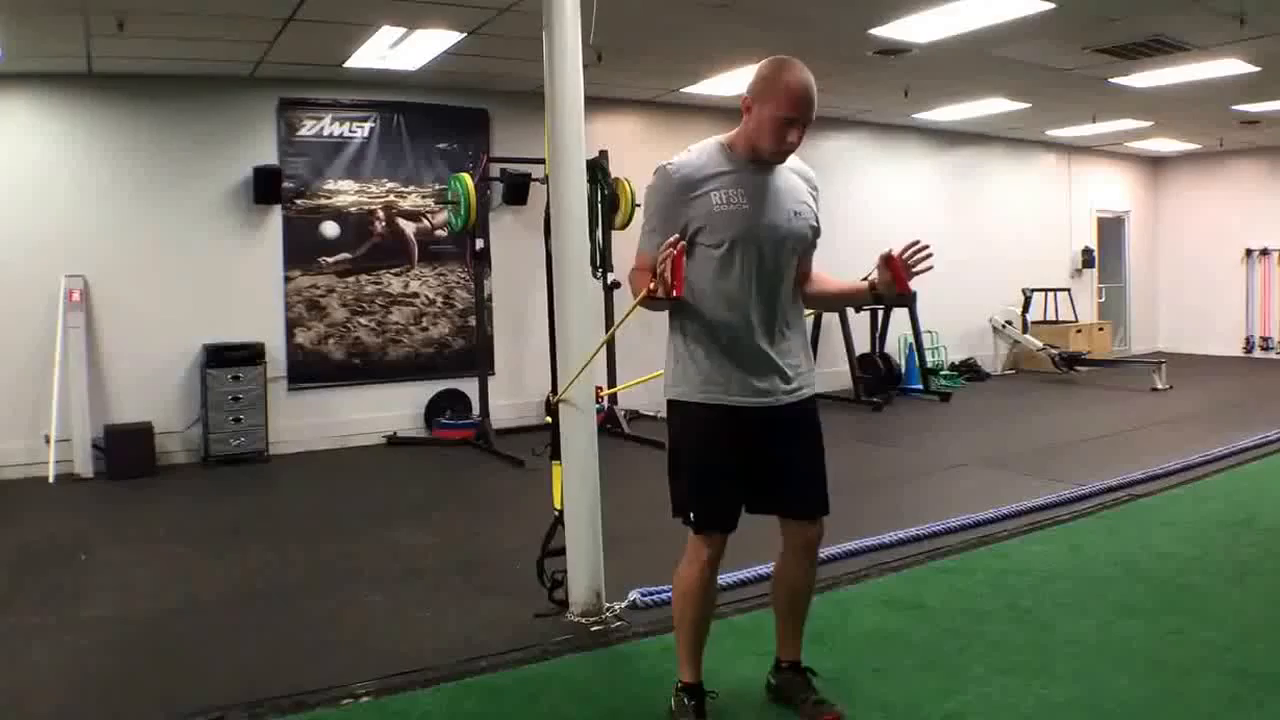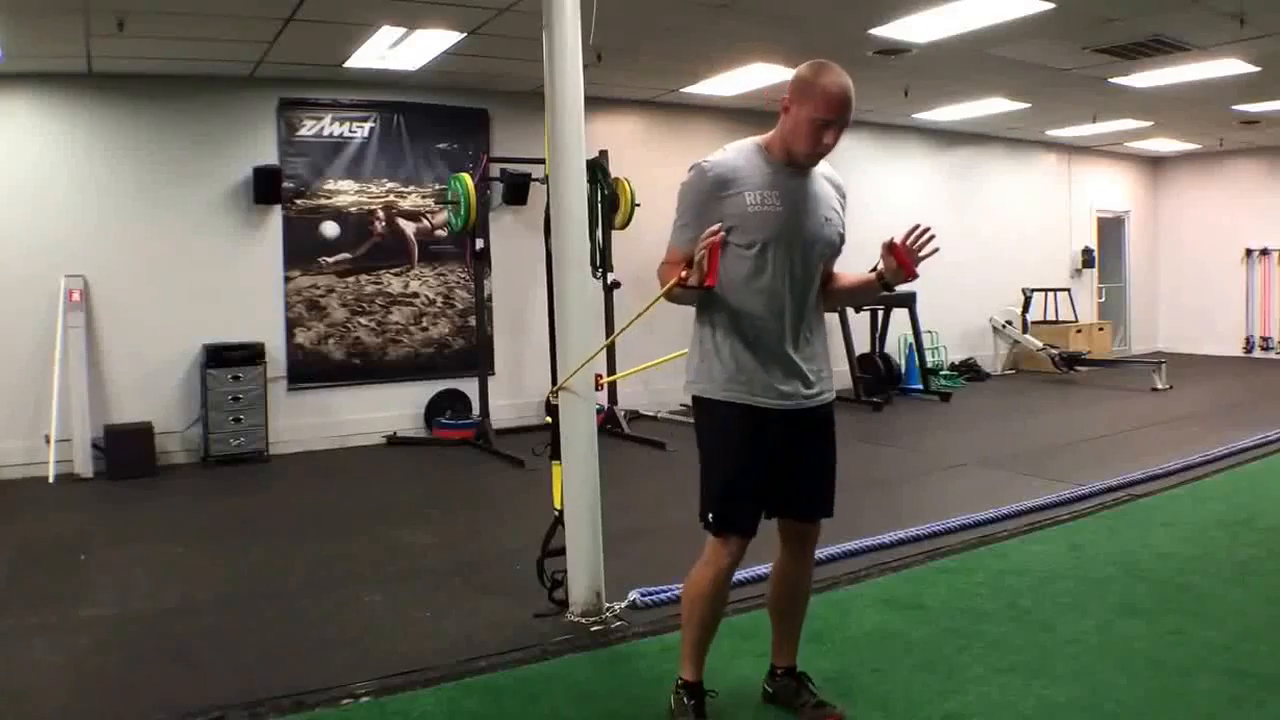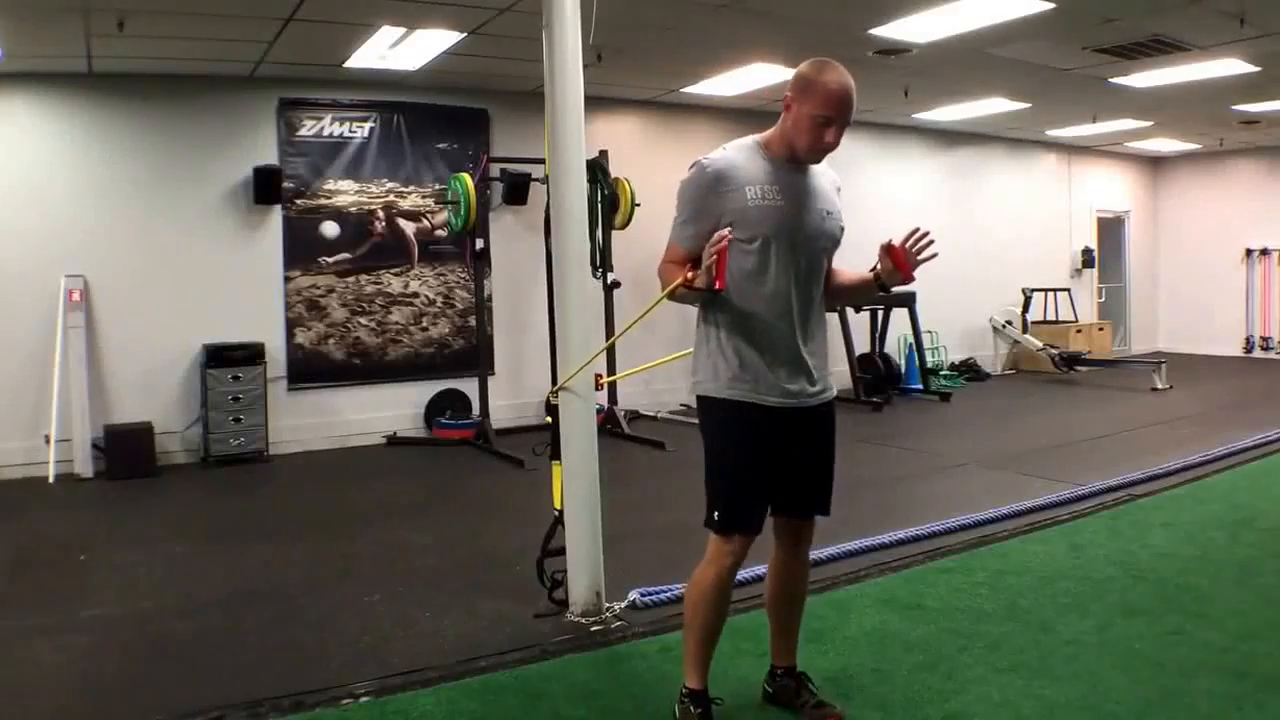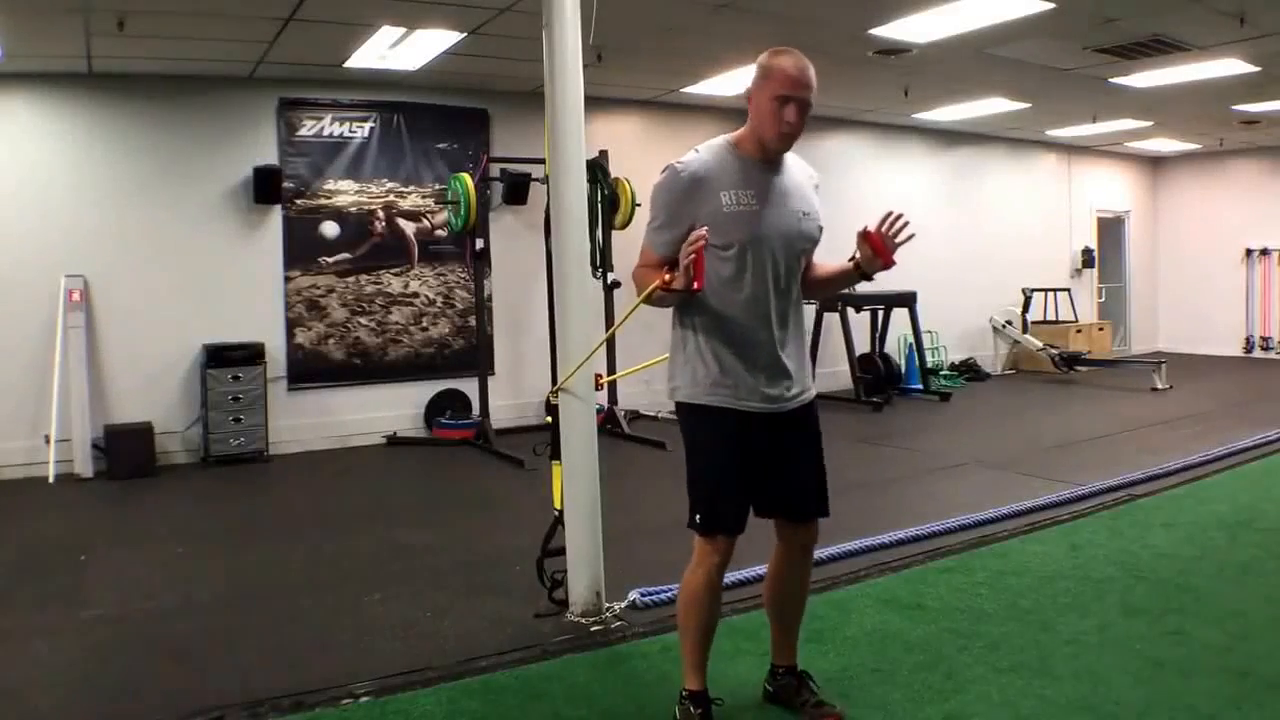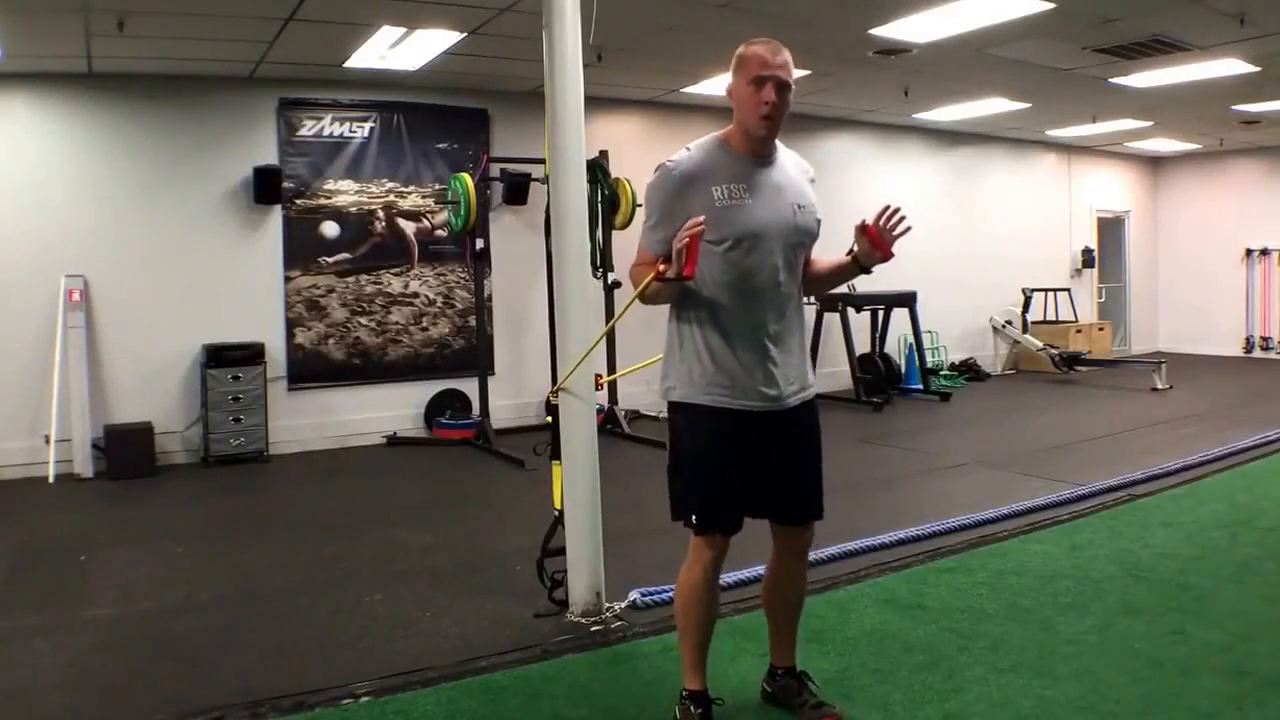
dt=0.3s
person 1, frame 1
left shoulder: (803, 183)
right shoulder: (684, 176)
right elbow: (642, 281)
left wrist: (871, 289)
right wrist: (662, 288)
left hip: (790, 391)
right hip: (709, 395)
left knee: (804, 531)
right knee: (707, 543)
person 1, frame 2
left shoulder: (831, 189)
right shoulder: (718, 175)
right elbow: (670, 276)
left wrist: (882, 279)
right wrist: (694, 280)
left hip: (808, 394)
right hip: (732, 394)
left knee: (802, 537)
right knee: (727, 544)
person 1, frame 3
left shoulder: (828, 186)
right shoulder: (719, 173)
right elbow: (671, 272)
left wrist: (879, 279)
right wrist: (700, 280)
left hip: (810, 391)
right hip: (738, 391)
left knee: (797, 536)
right knee: (731, 543)
person 1, frame 4
left shoulder: (804, 180)
right shoulder: (691, 176)
right elbow: (645, 278)
left wrist: (859, 267)
right wrist: (679, 283)
left hip: (791, 393)
right hip: (718, 396)
left knee: (800, 535)
right knee: (716, 545)
person 1, frame 5
left shoulder: (800, 175)
right shoulder: (684, 173)
right elbow: (644, 282)
left wrist: (858, 261)
right wrist: (675, 271)
left hip: (790, 393)
right hip: (711, 396)
left knee: (795, 537)
right knee: (710, 543)
